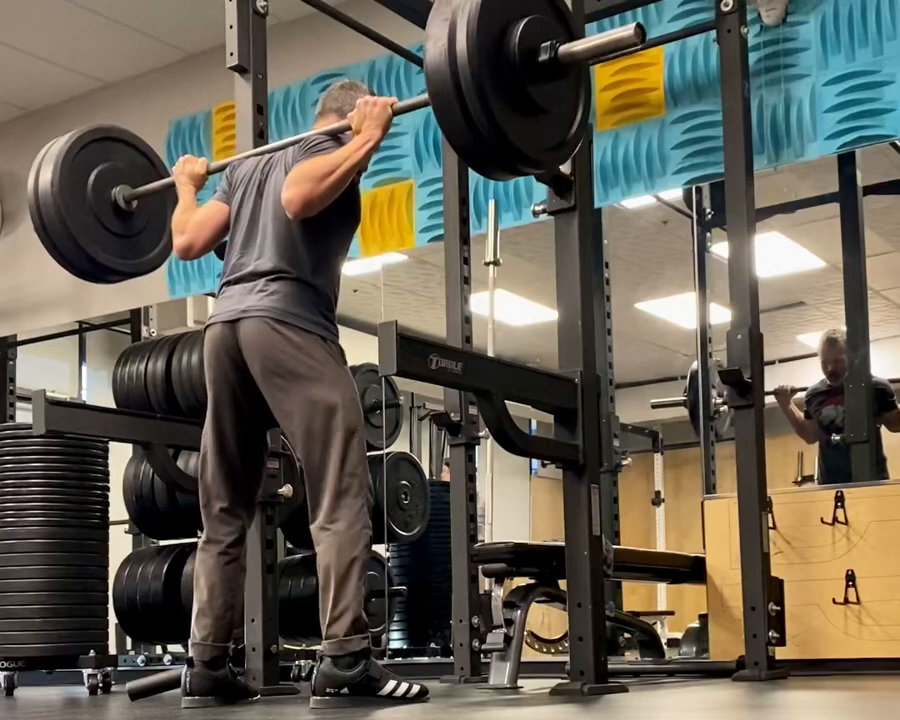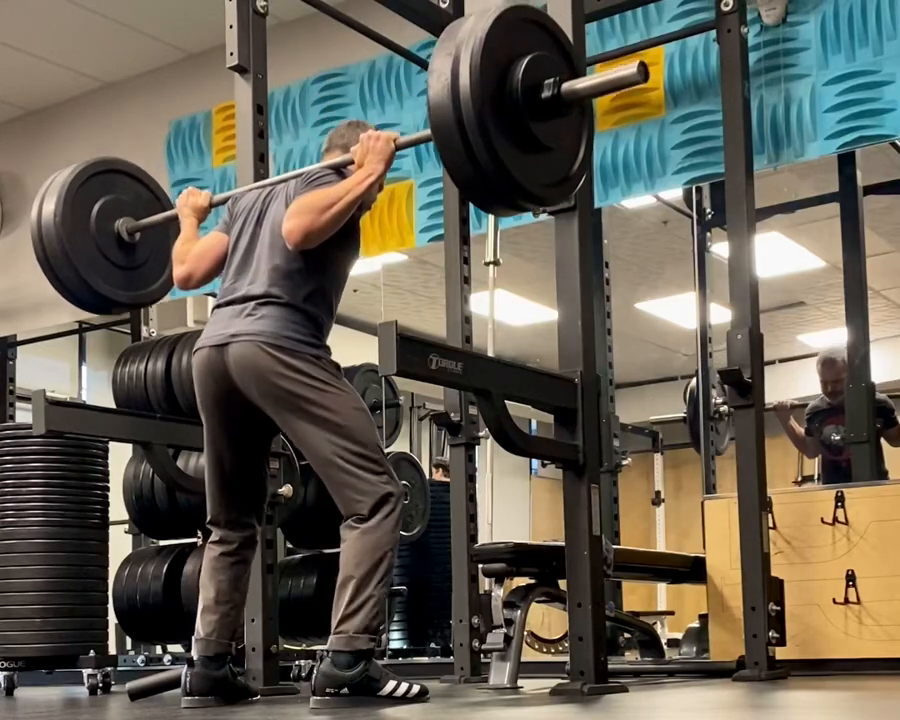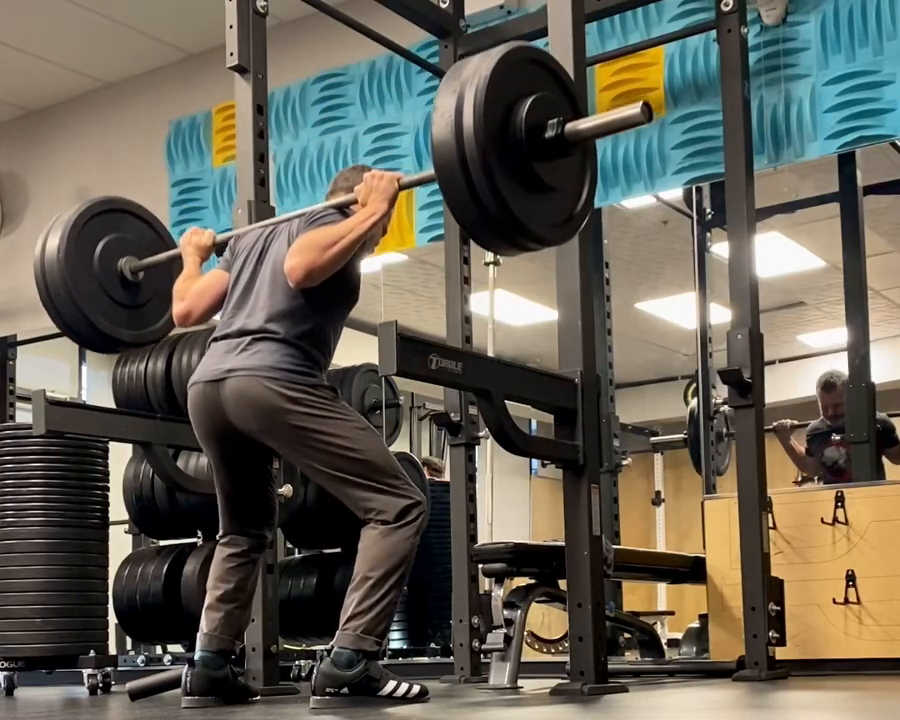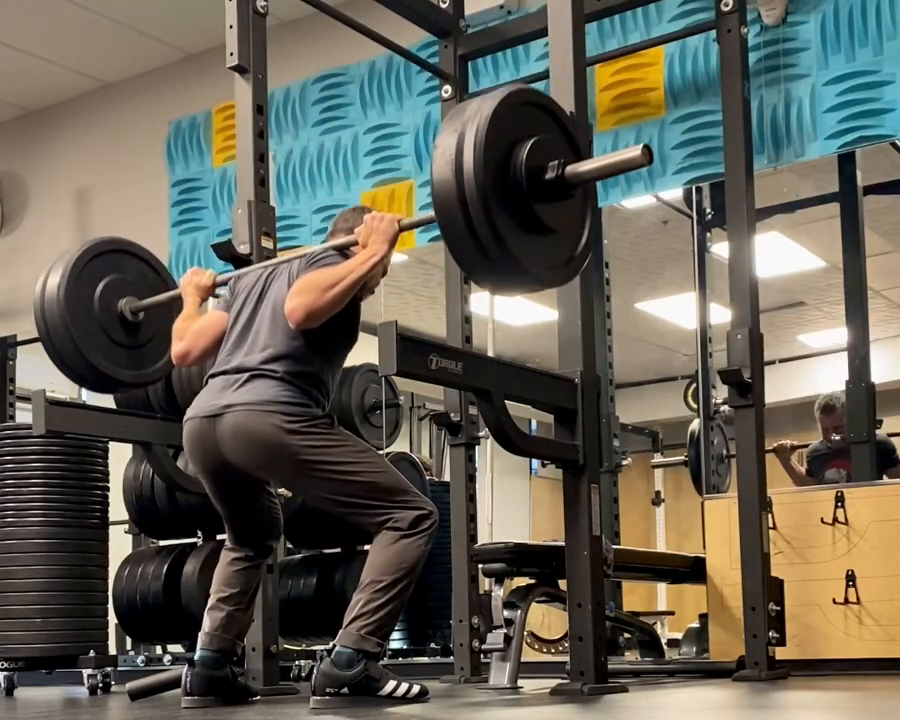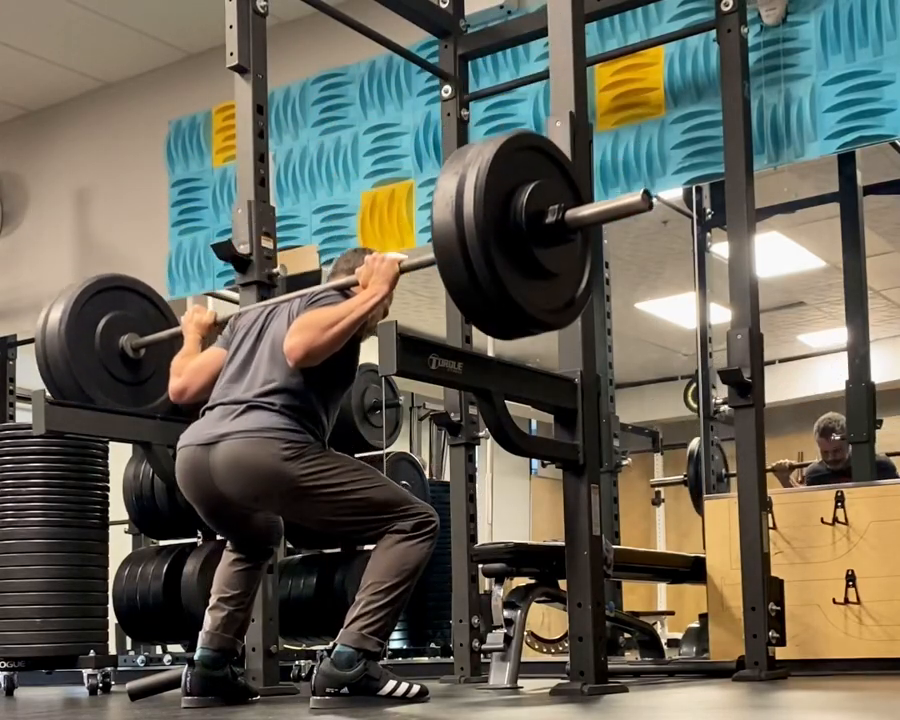
dt=0.3s
person 1, frame 1
left shoulder: (247, 166)
right shoulder: (333, 149)
left elbow: (188, 241)
right elbow: (298, 197)
left wrist: (187, 187)
right wrist: (370, 136)
left hip: (225, 326)
right hip: (286, 324)
left knee: (225, 507)
right knee: (338, 496)
left ankle: (207, 664)
right ankle: (344, 662)
person 1, frame 2
left shoulder: (252, 197)
right shoulder: (335, 181)
left elbow: (186, 272)
right elbow: (298, 229)
left wrist: (189, 220)
right wrist: (372, 171)
left hip: (213, 351)
right hip: (275, 347)
left knee: (233, 520)
right knee: (374, 495)
left ankle: (209, 664)
right ankle: (347, 663)
person 1, frame 3
left shoulder: (253, 236)
right shoulder: (336, 222)
left elbow: (185, 310)
right elbow: (301, 268)
left wrist: (192, 257)
right wrist: (376, 208)
left hip: (207, 386)
right hip: (273, 381)
left knee: (245, 528)
right knee: (397, 506)
left ankle: (210, 664)
right ankle: (349, 663)
person 1, frame 4
left shoulder: (254, 277)
right shoulder: (337, 263)
left elbow: (184, 350)
right elbow: (300, 308)
left wrist: (193, 298)
right wrist: (375, 251)
left hip: (201, 424)
right hip: (267, 418)
left knee: (252, 536)
right knee: (410, 516)
left ankle: (210, 665)
right ankle: (348, 665)
person 1, frame 5
left shoulder: (253, 315)
right shoulder: (336, 302)
left elbow: (182, 387)
right elbow: (299, 348)
left wrist: (193, 335)
right wrist: (375, 291)
left hip: (194, 456)
right hip: (261, 449)
left knee: (253, 540)
right knee: (413, 522)
left ankle: (210, 666)
right ankle: (348, 665)
